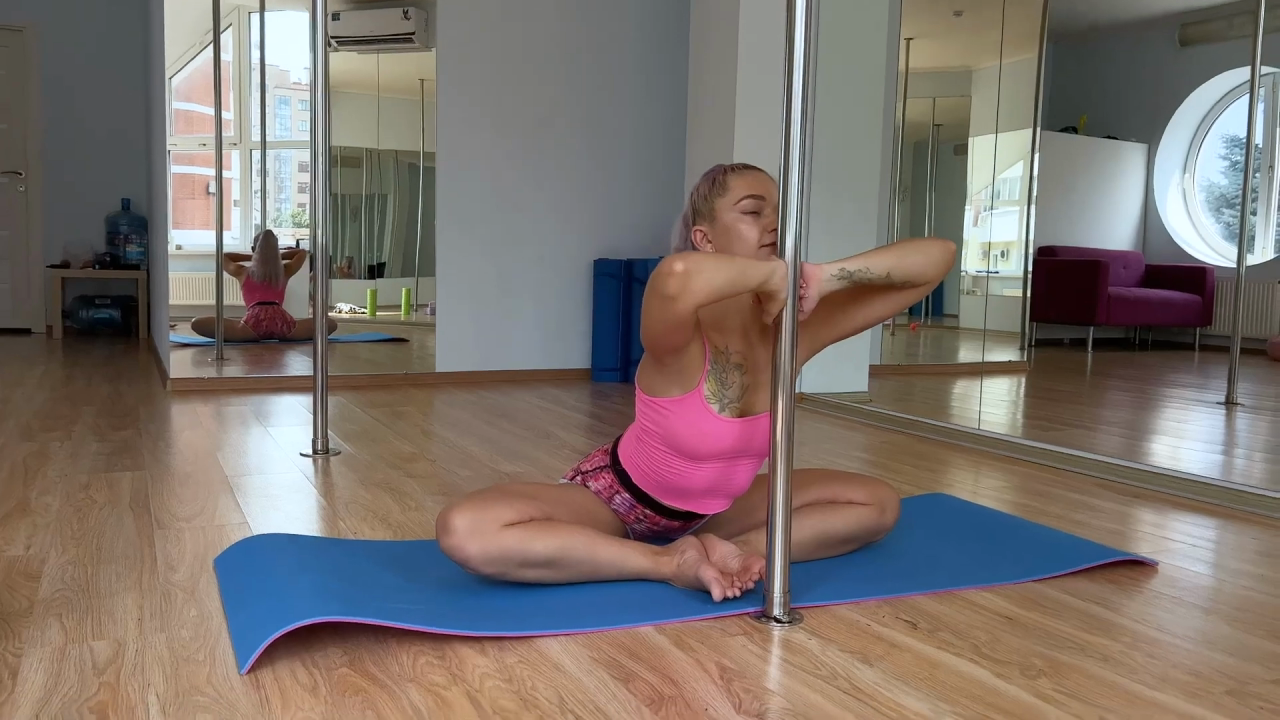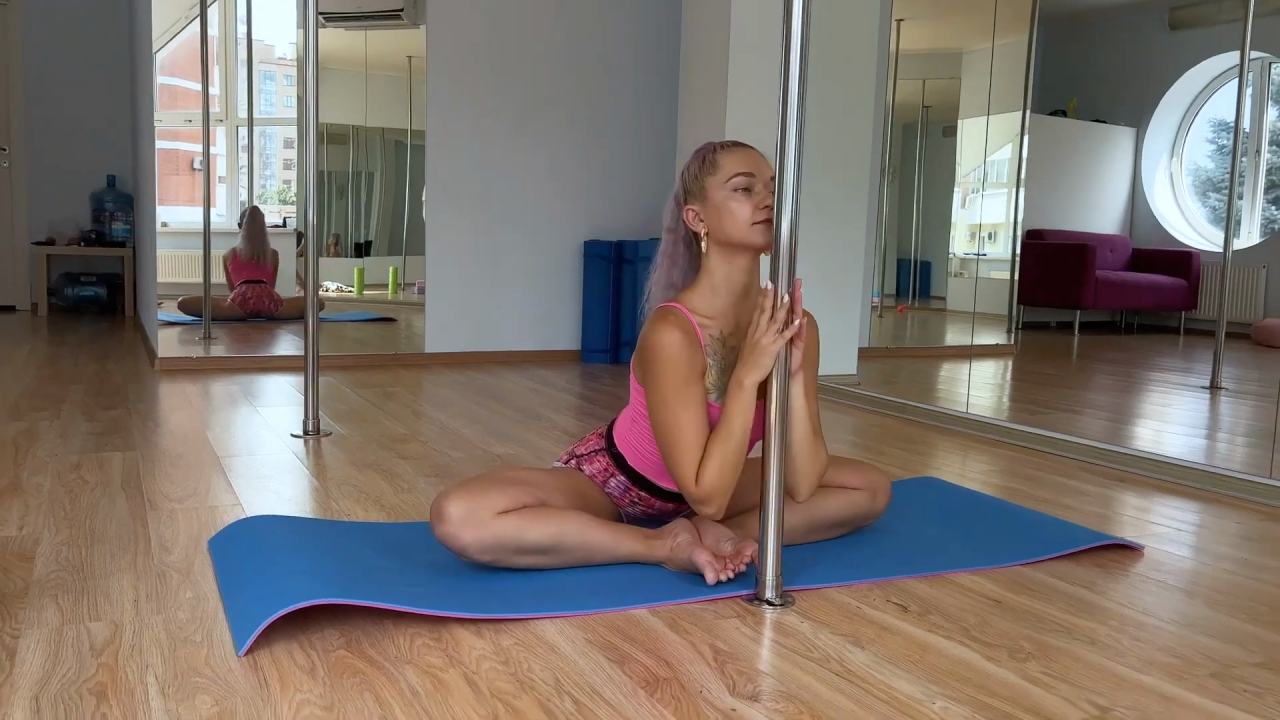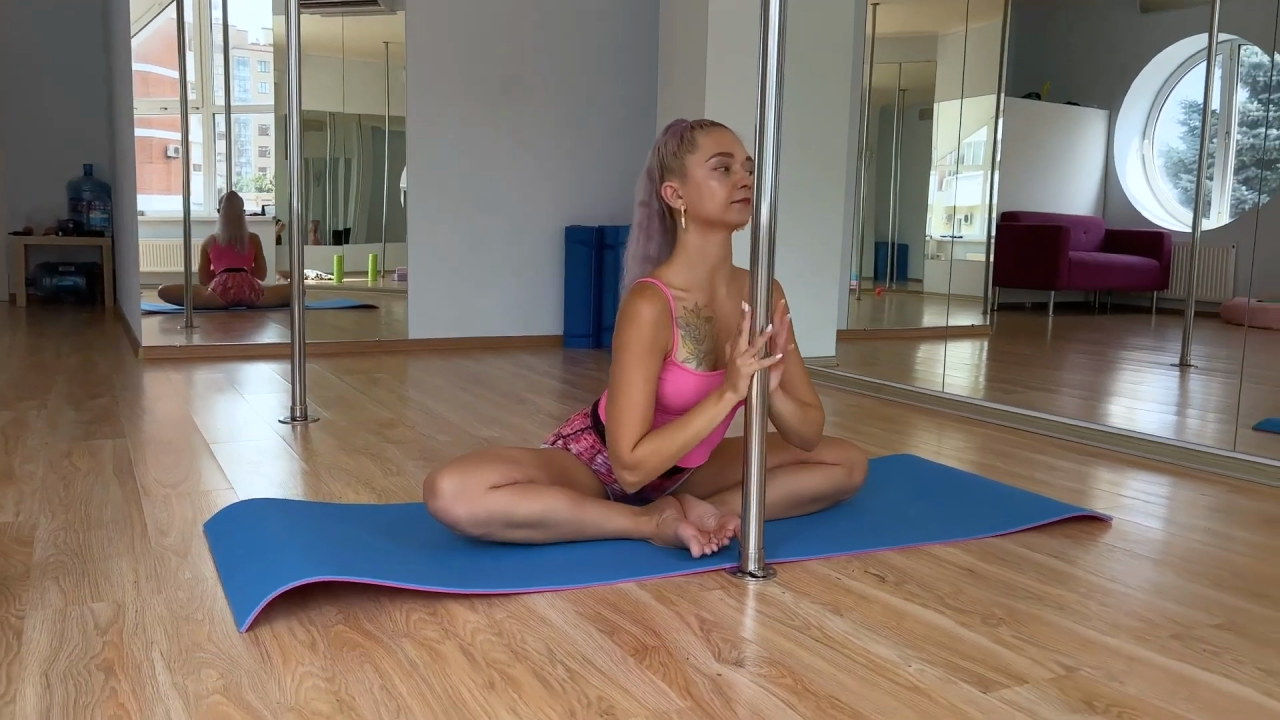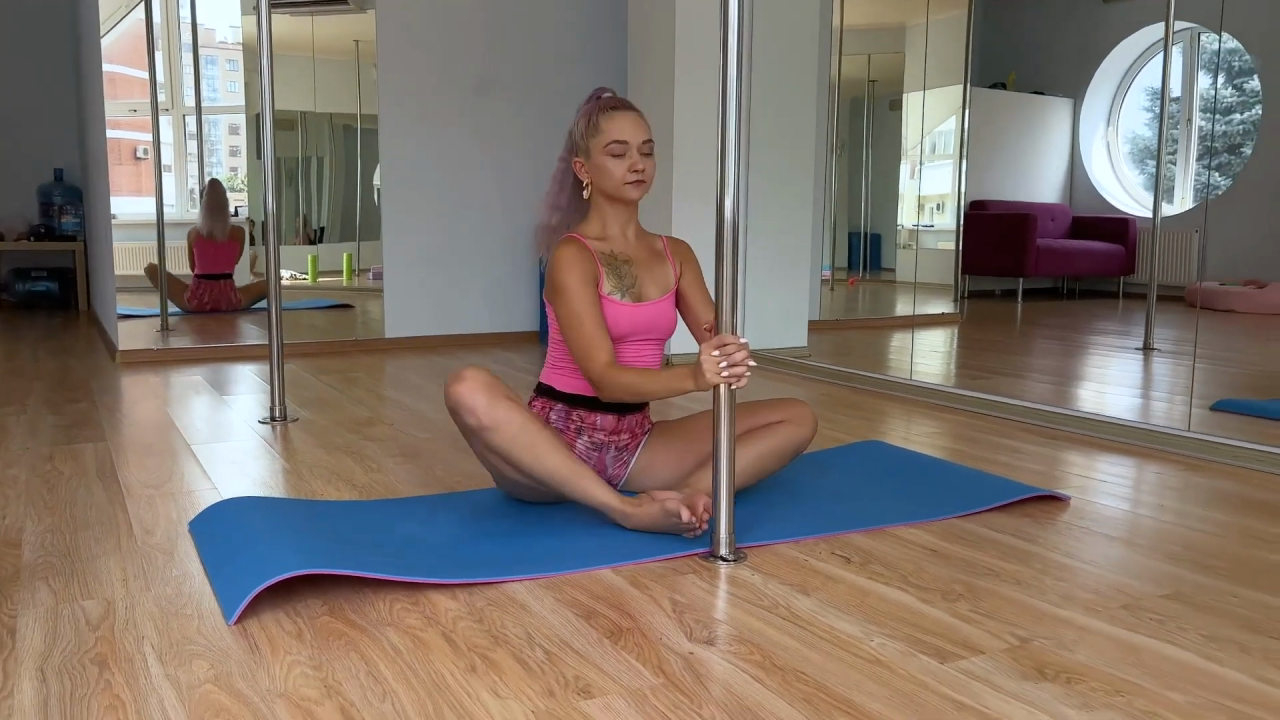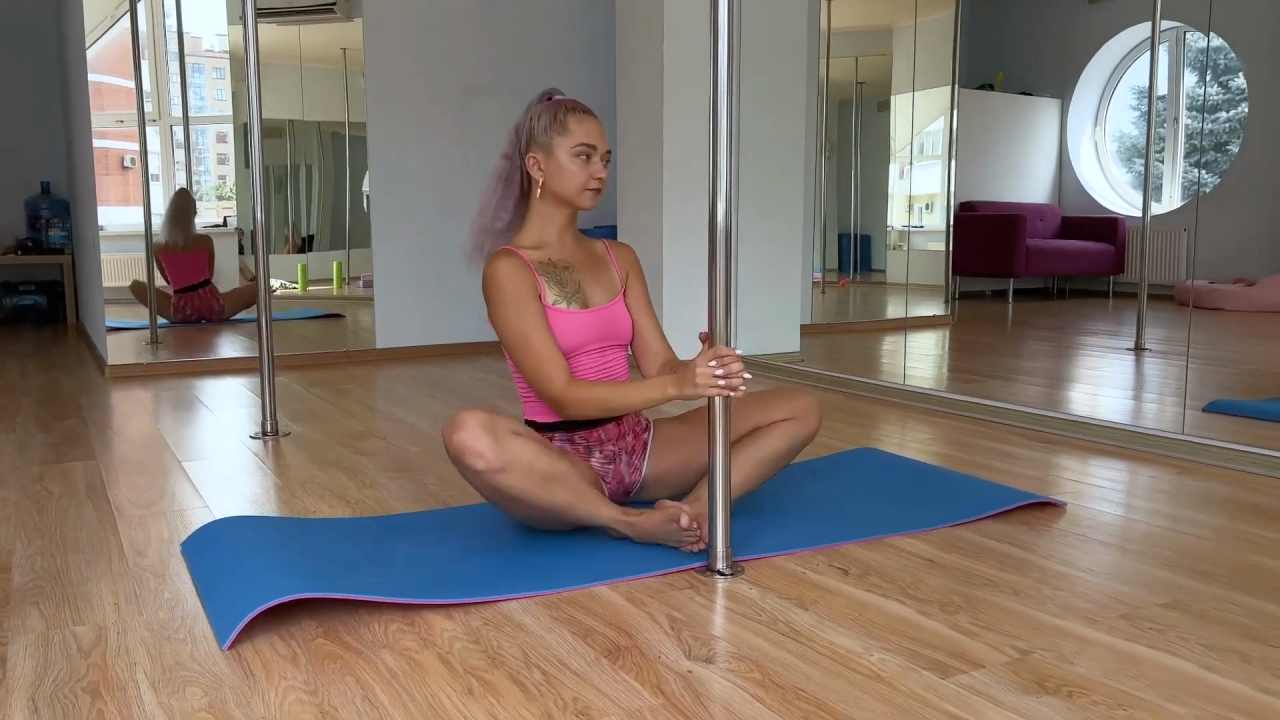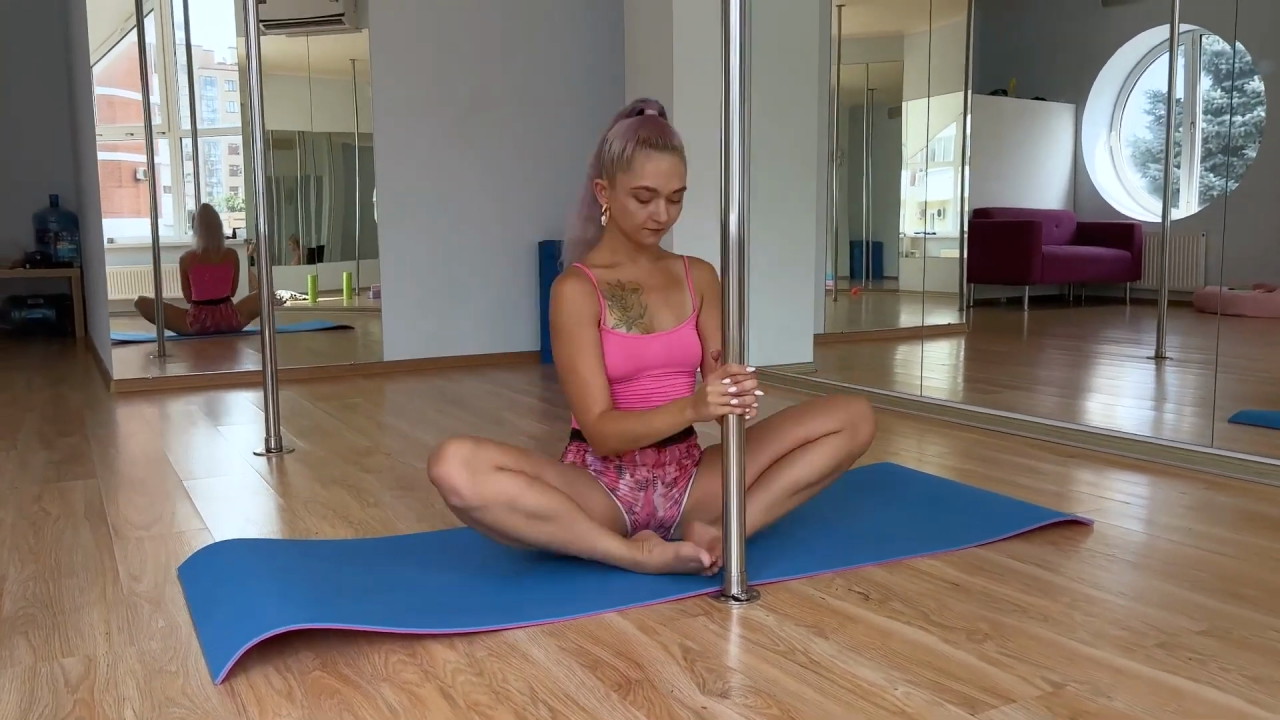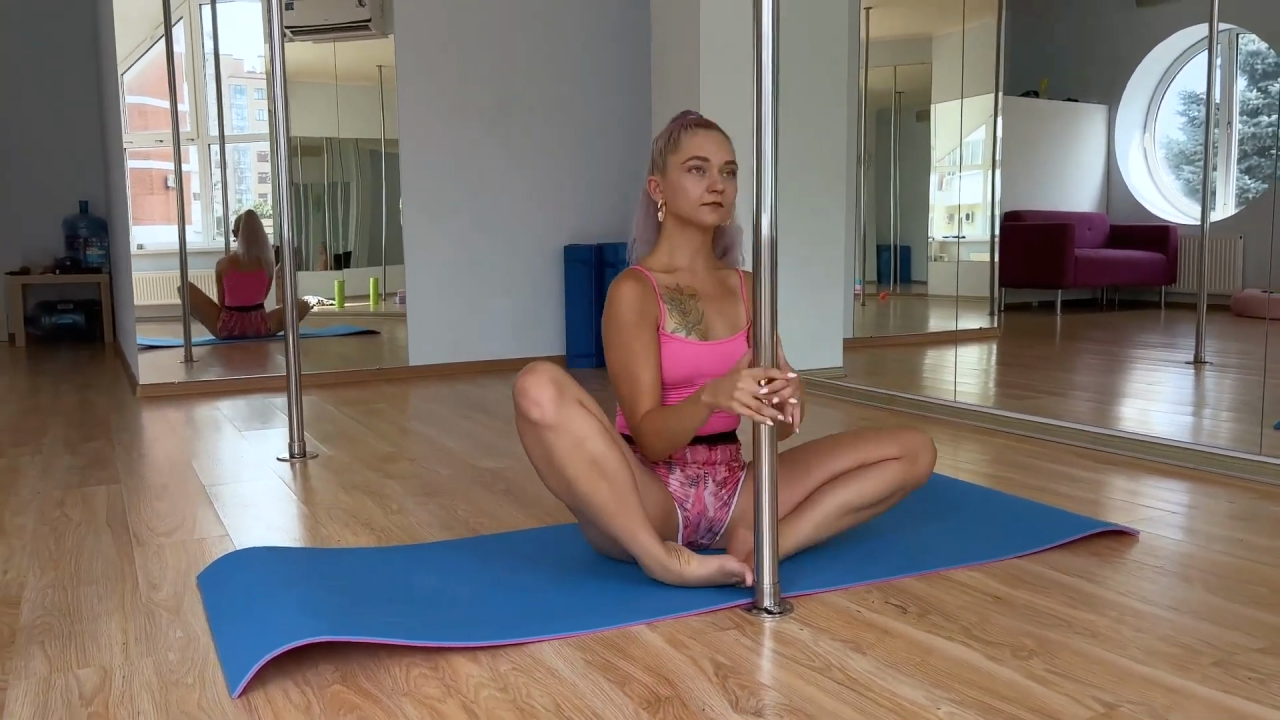
dt=0.7s
person 1, frame 1
left shoulder: (798, 329)
right shoulder: (678, 338)
left elbow: (940, 257)
right elbow: (676, 274)
left wrist: (825, 275)
right wrist: (772, 271)
left hip: (706, 512)
right hip: (613, 500)
left knee: (878, 503)
right knee: (463, 531)
left ankle: (718, 553)
right ankle: (669, 563)
person 1, frame 2
left shoulder: (794, 327)
right shoulder: (672, 333)
left elbow: (801, 486)
right elbow: (709, 498)
left wrist: (790, 376)
right wrist: (749, 375)
left hip: (698, 490)
right hip: (610, 485)
left knee: (870, 488)
right knee: (458, 517)
left ankle: (712, 538)
right ankle: (667, 547)
person 1, frame 3
left shoulder: (765, 296)
right shoulder: (649, 305)
left elbow: (809, 434)
right elbow: (631, 466)
left wrist: (768, 390)
right wrist: (728, 392)
left hip: (681, 470)
right hip: (595, 466)
left knee: (848, 464)
right knee: (450, 494)
right ankle: (651, 523)
person 1, frame 4
left shoulder: (675, 254)
right shoulder: (571, 257)
left elbow: (716, 342)
right elbow: (606, 378)
left wrist: (727, 359)
right wrist: (691, 377)
left hip: (634, 443)
right hip: (557, 442)
left knee: (797, 418)
right knee: (467, 388)
right ankle: (624, 508)
person 1, frame 5
left shoulder: (619, 258)
right shoulder: (508, 269)
left elbow: (660, 363)
right elbow: (563, 396)
left wrist: (704, 370)
right wrist: (678, 386)
left hip: (635, 447)
right hip: (563, 467)
left knee: (800, 409)
right knee: (467, 436)
left ankle: (692, 508)
right ankle: (630, 520)
person 1, frame 6
left shoulder: (698, 277)
right shoulder: (576, 289)
left elbow: (719, 380)
right elbow: (602, 431)
left wrist: (733, 394)
right wrist: (693, 408)
left hip: (686, 479)
right hip: (601, 490)
left knee: (854, 418)
right knee: (450, 469)
left ankle: (717, 531)
right ankle: (631, 551)
person 1, frame 7
left shoulder: (749, 288)
right shoulder: (633, 290)
left elbow: (780, 426)
right elbow: (648, 434)
left wrist: (784, 400)
right wrist: (712, 398)
left hip: (730, 488)
right hip: (650, 494)
left knee: (914, 450)
right knee: (538, 385)
left ankle: (762, 546)
right ankle: (663, 559)
